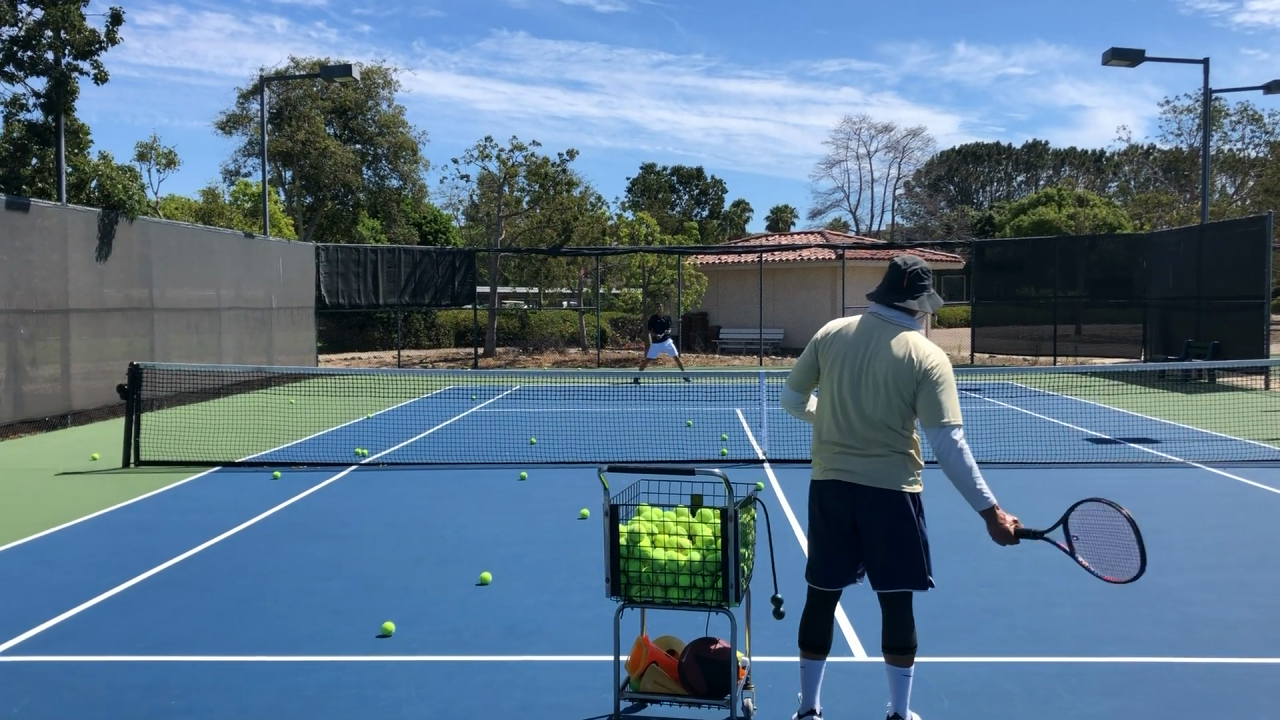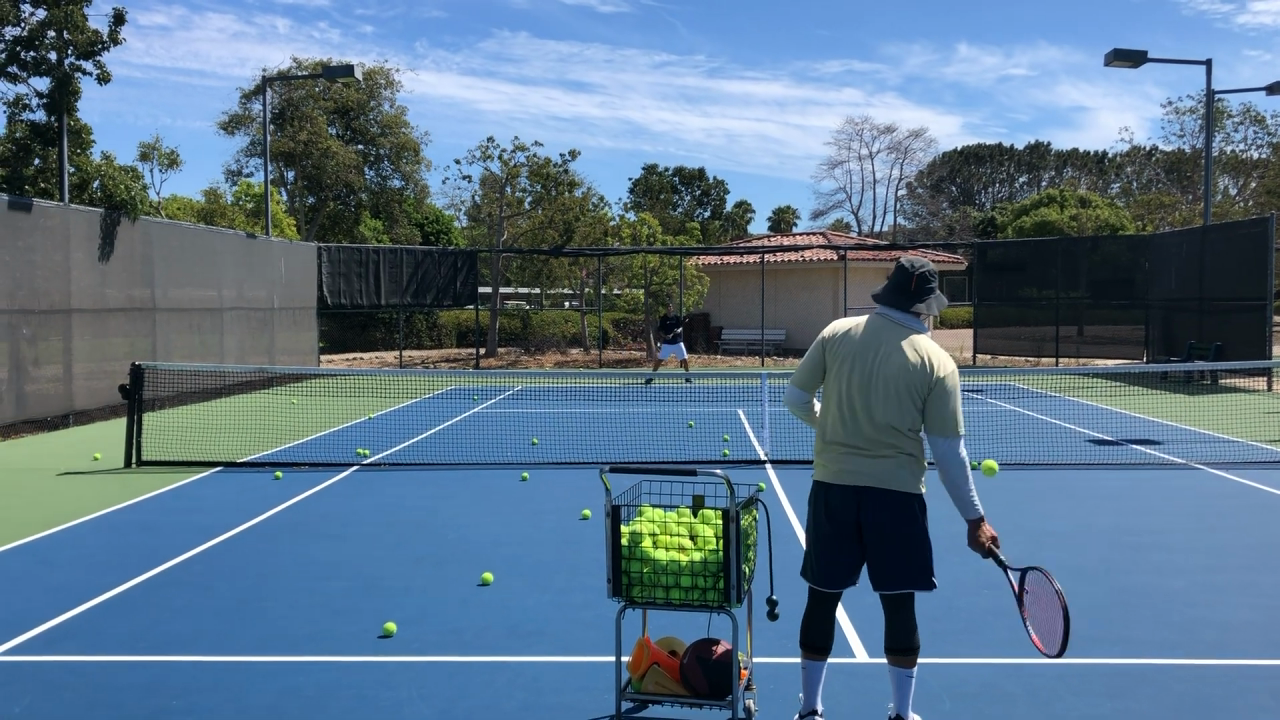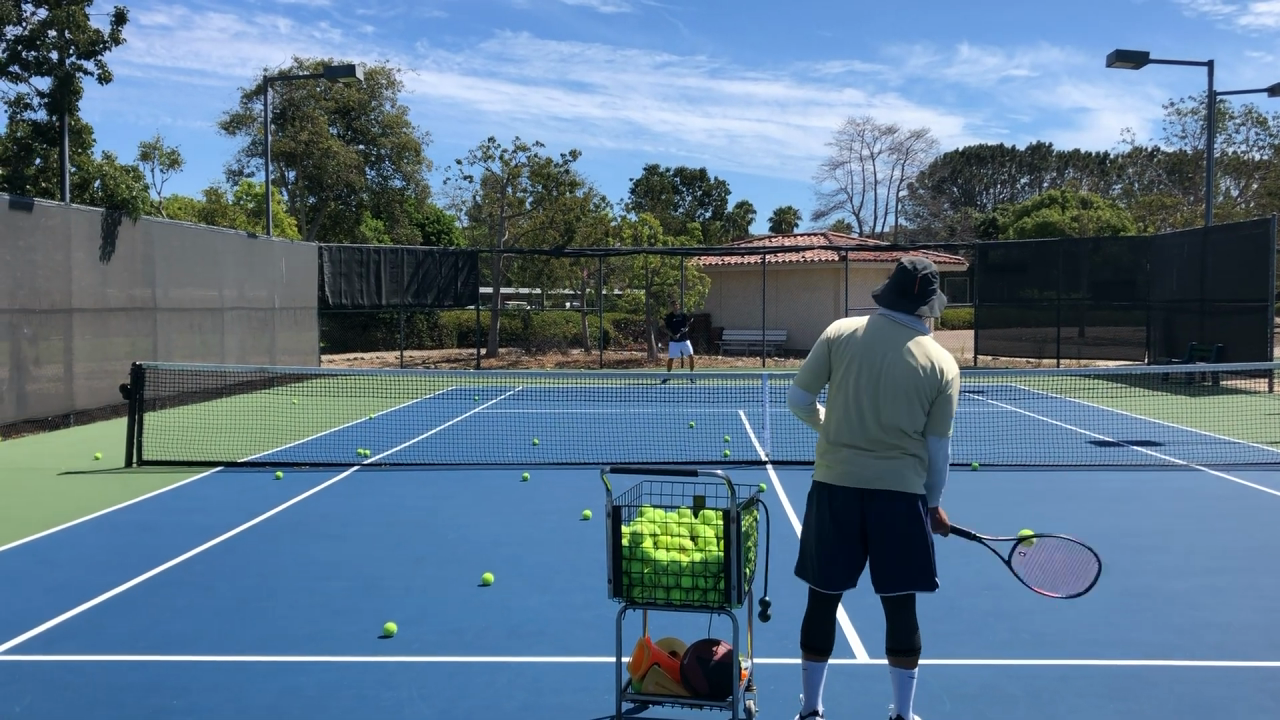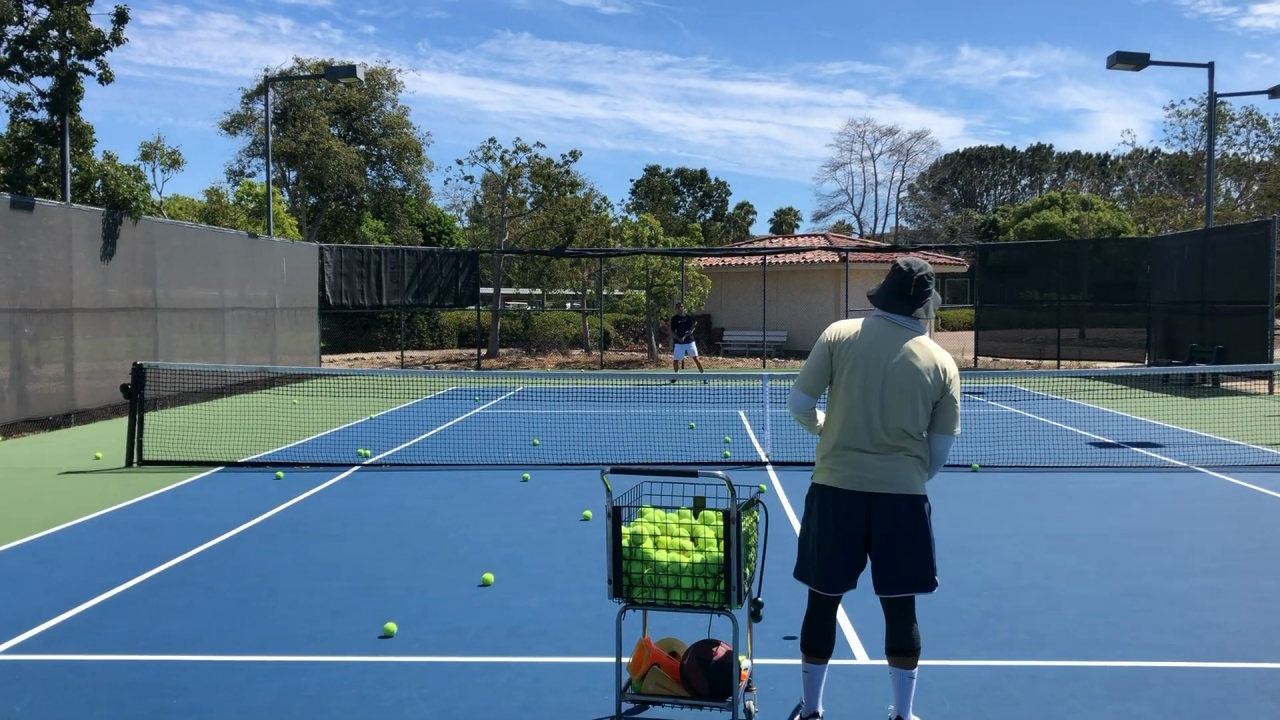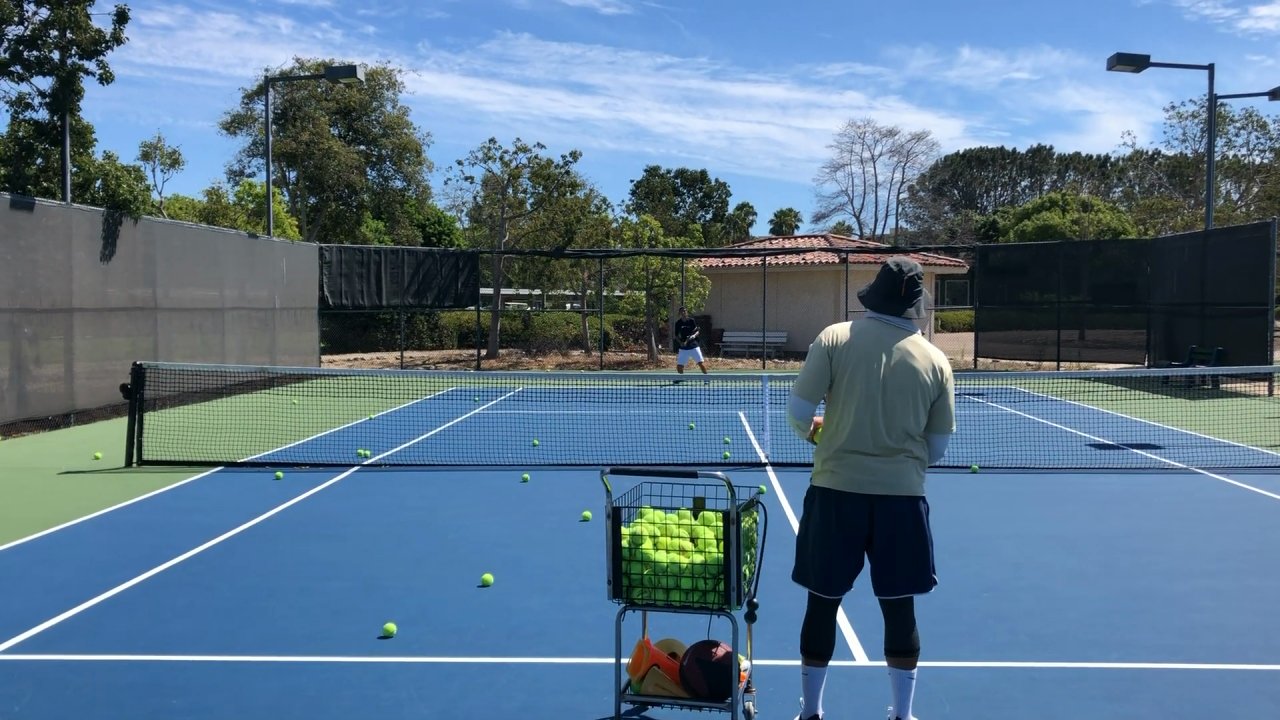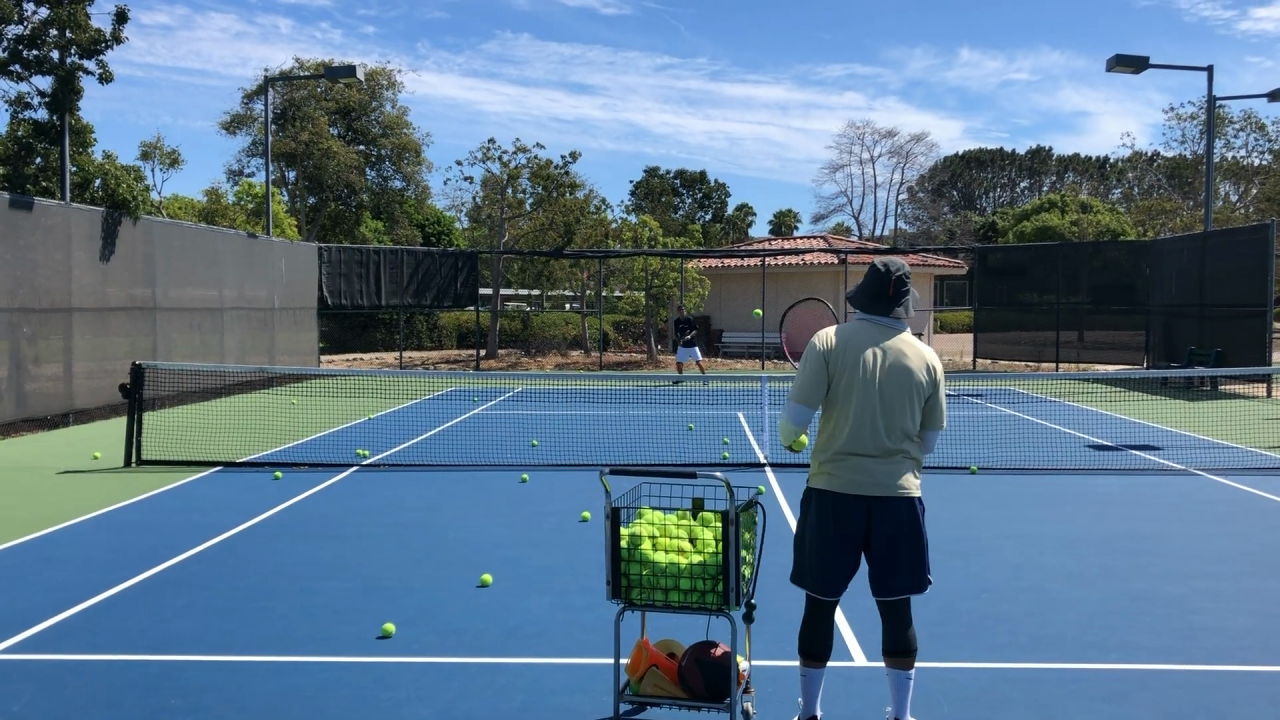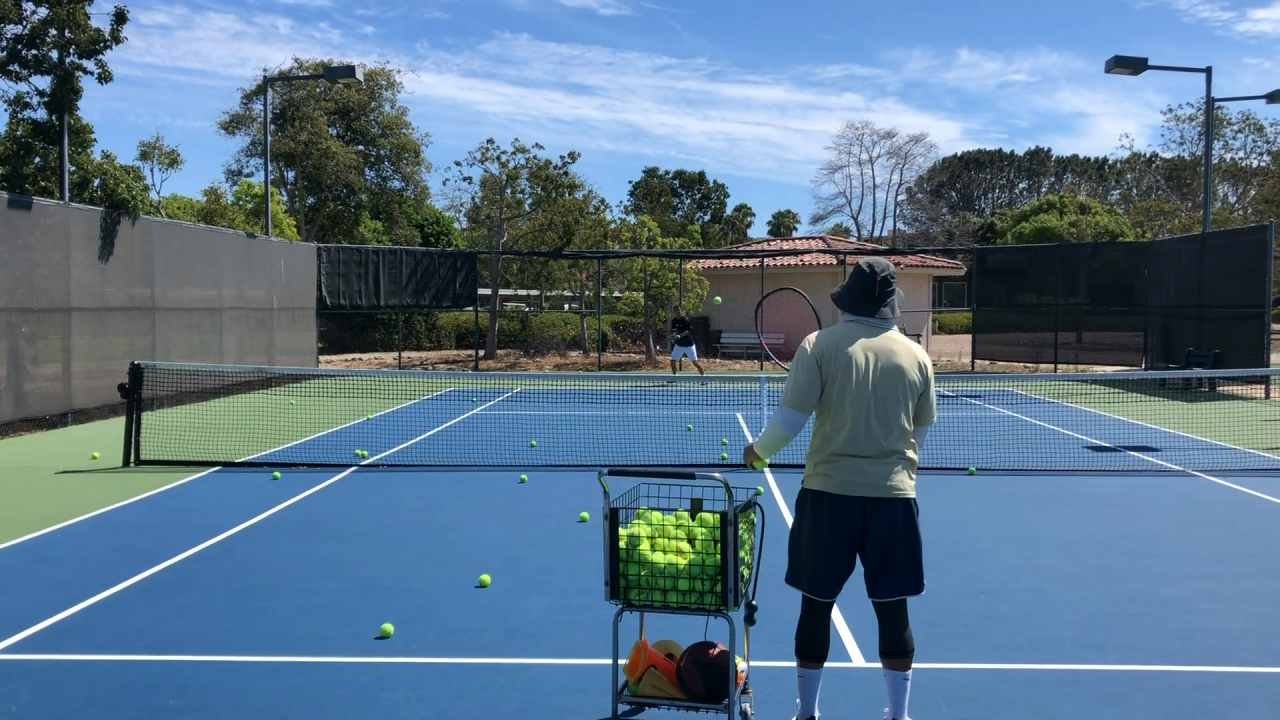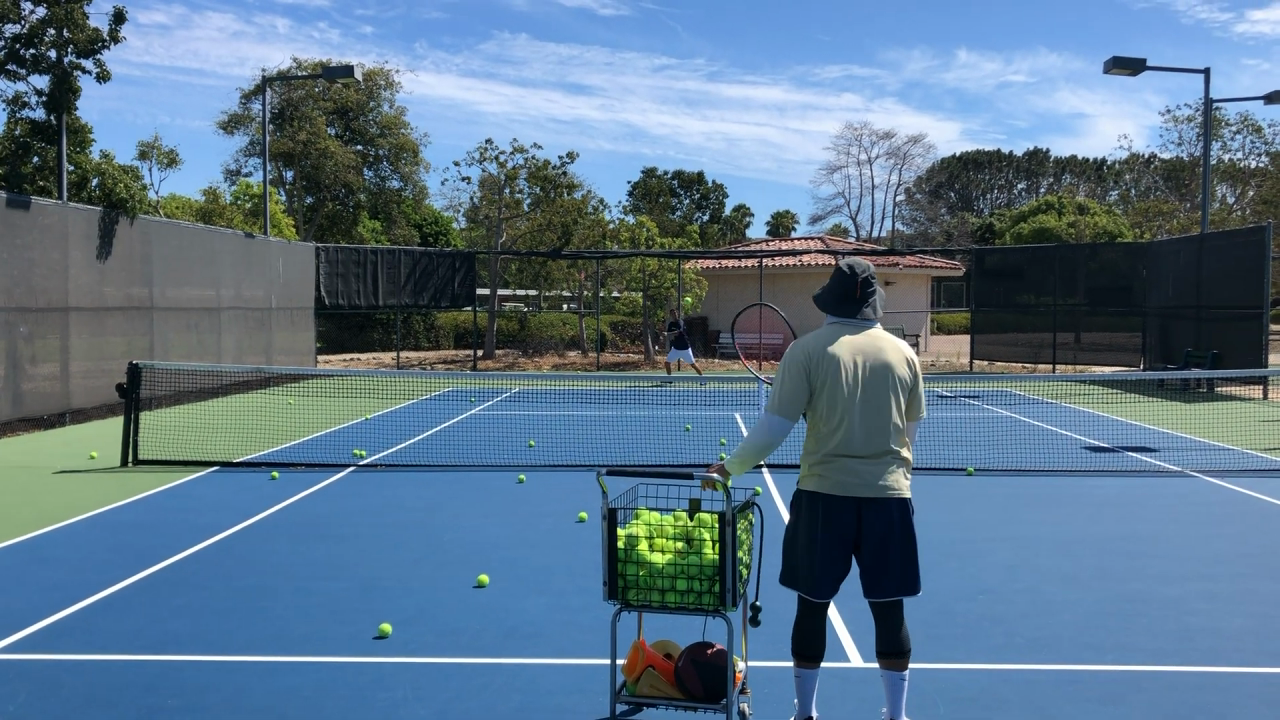
dt=0.1s
person 1, frame 1
left shoulder: (832, 333)
right shoulder: (926, 356)
left elbow: (790, 399)
right elbow: (948, 441)
right wrist: (988, 508)
left hip: (829, 485)
right hip: (890, 491)
left knee: (821, 595)
right knee: (897, 602)
person 1, frame 2
left shoulder: (839, 332)
right shoulder: (936, 360)
left elbow: (795, 397)
right elbow: (949, 451)
right wrist: (975, 517)
left hip: (833, 485)
right hip: (895, 492)
left knee: (822, 597)
right knee: (898, 605)
person 1, frame 3
left shoulder: (840, 332)
right shoulder: (940, 362)
left elbow: (798, 397)
right elbow: (936, 451)
right wrist: (934, 505)
left hip: (835, 486)
right hip: (898, 494)
left knee: (823, 599)
right knee: (900, 606)
person 1, frame 4
left shoulder: (839, 334)
right shoulder: (940, 361)
left elbow: (798, 404)
right elbow: (940, 451)
left hip: (836, 488)
right hip: (902, 496)
left knee: (822, 602)
right knee: (900, 607)
person 1, frame 5
left shoulder: (835, 338)
right shoulder: (934, 361)
left elbow: (798, 409)
right elbow: (936, 448)
left wrist: (813, 430)
left hip: (835, 491)
right hip: (901, 497)
left knee: (822, 604)
right knee: (899, 608)
person 1, frame 6
left shoulder: (829, 342)
right shoulder: (924, 357)
left elbow: (794, 417)
right elbow: (929, 437)
left wrist: (789, 440)
left hip: (833, 494)
right hip: (897, 496)
left knee: (820, 606)
right knee: (895, 610)
person 1, frame 7
left shoulder: (819, 344)
right shoulder: (916, 355)
left elbow: (788, 422)
right elbow: (918, 433)
left wrist: (759, 448)
left hip: (829, 494)
right hip: (893, 497)
left knee: (817, 607)
right knee: (893, 610)
person 1, frame 8
left shoulder: (808, 349)
right shoulder: (902, 352)
left elbow: (774, 427)
right elbow: (910, 428)
left wrist: (731, 466)
left hip: (824, 495)
right hip: (887, 497)
left knee: (812, 608)
right knee: (888, 611)
